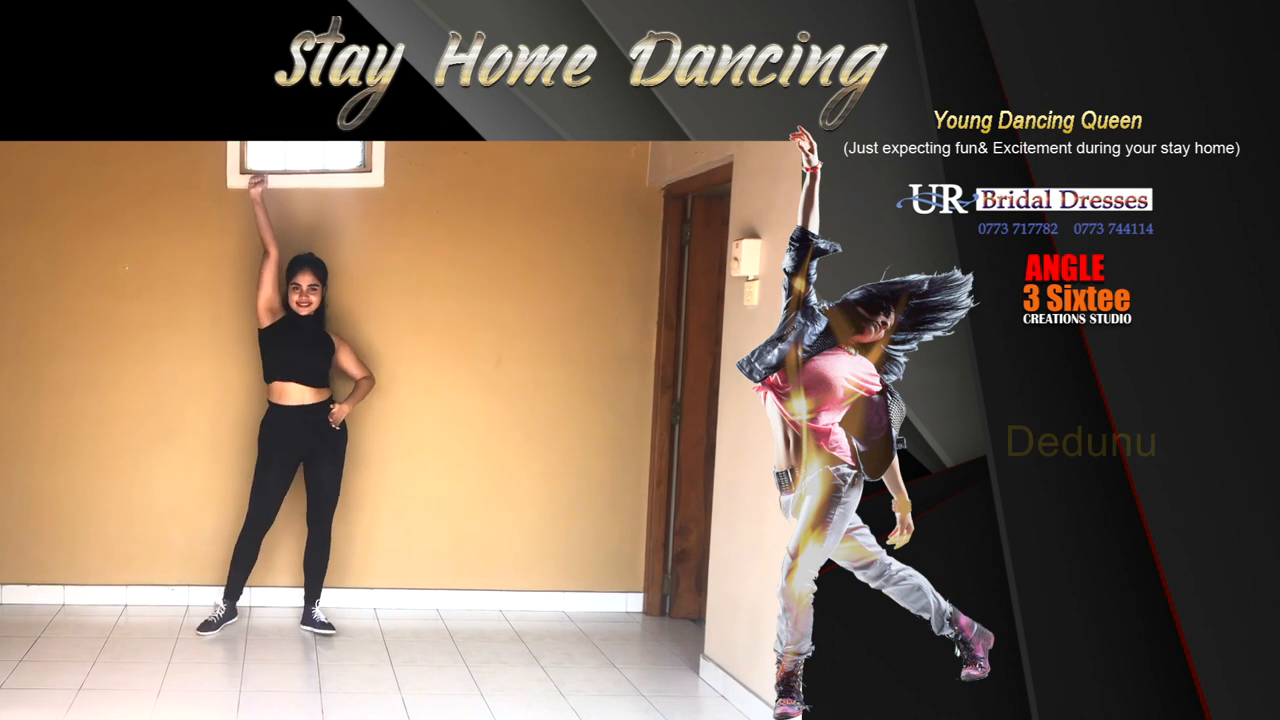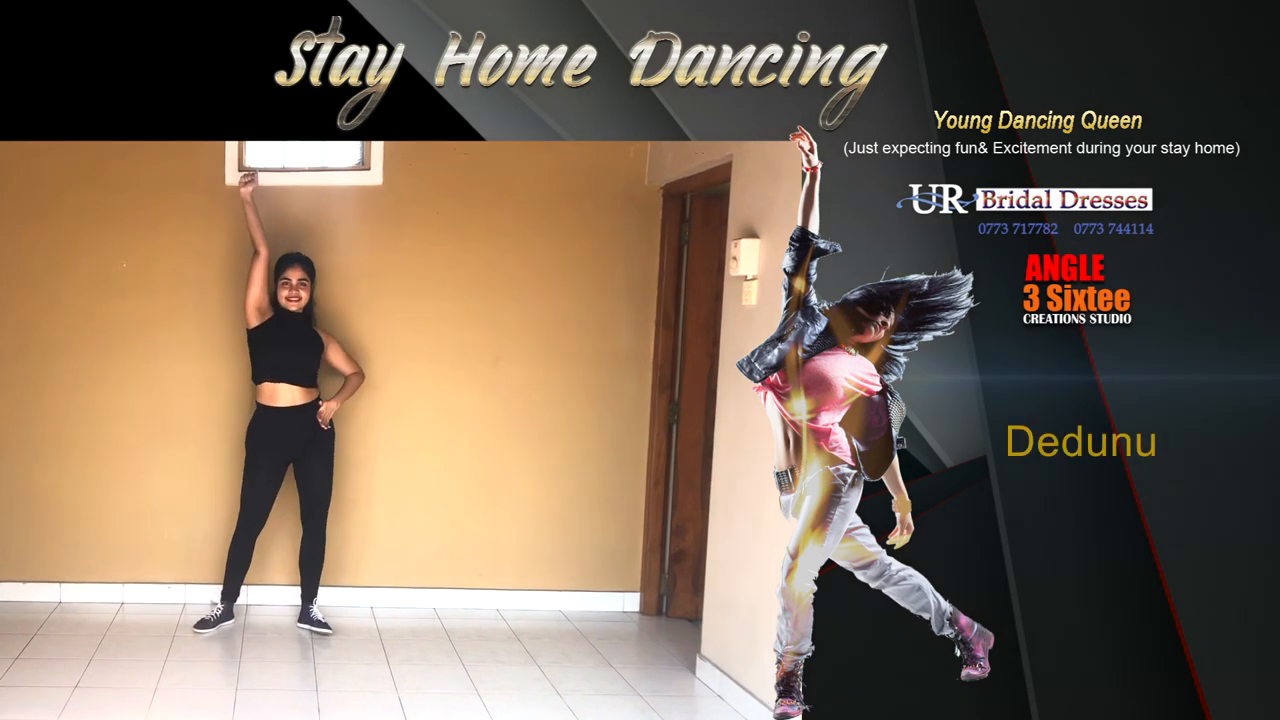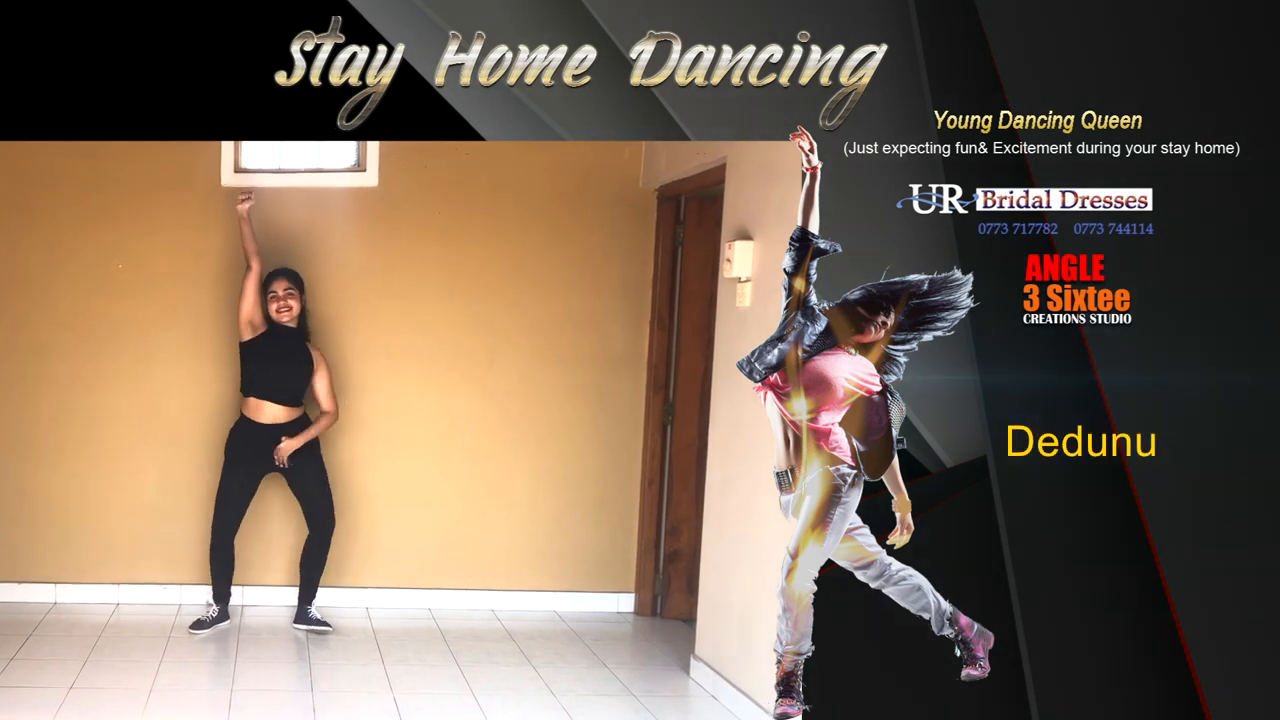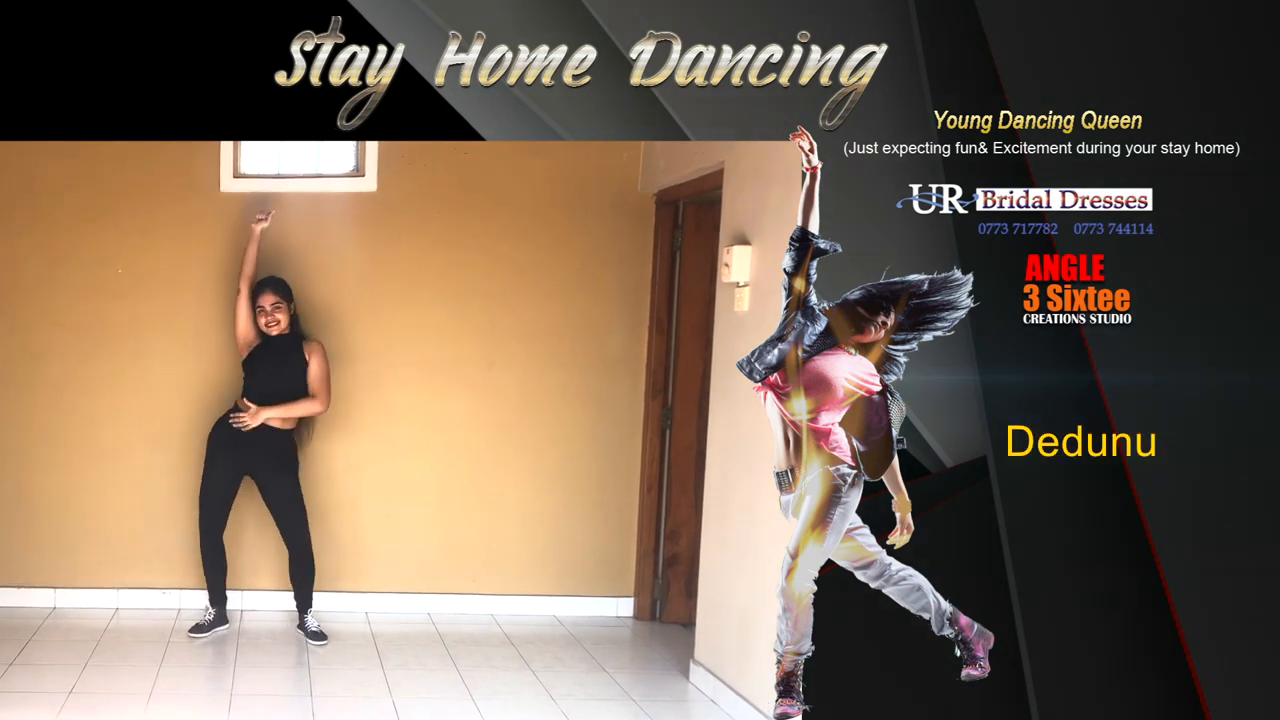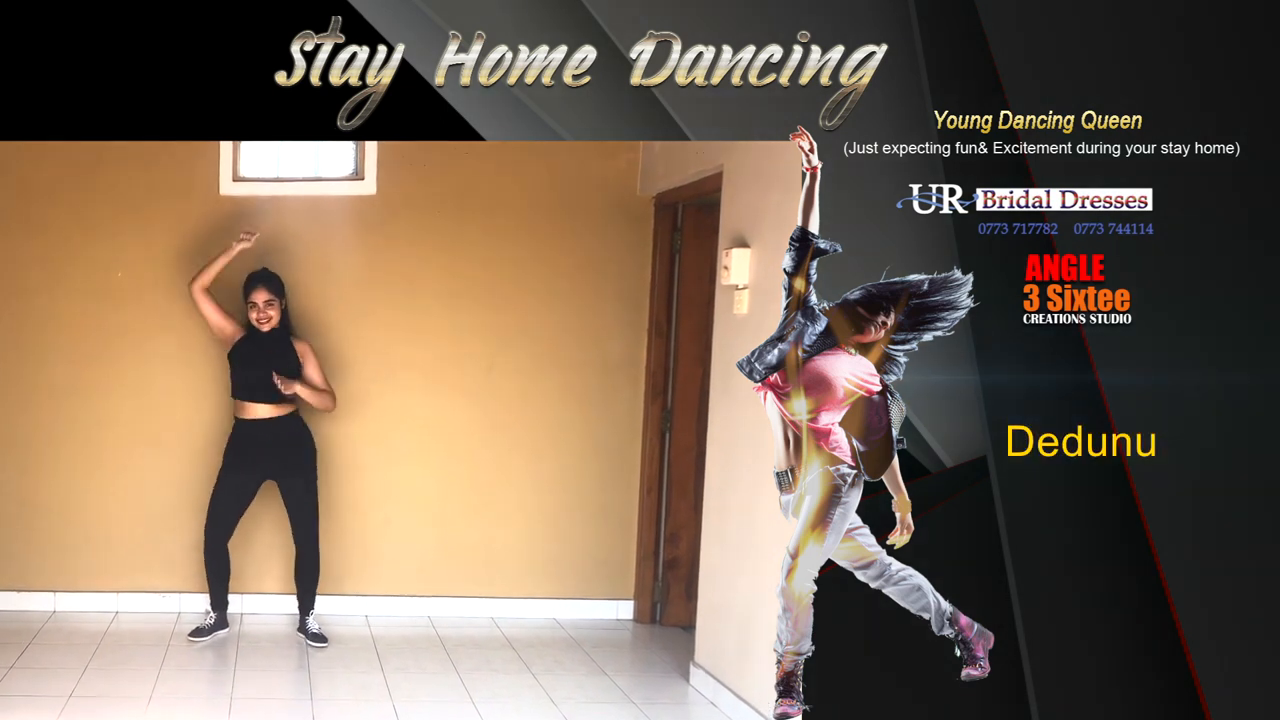
dt=0.5s
person 1, frame 1
left shoulder: (868, 379)
right shoulder: (805, 320)
left elbow: (881, 445)
right elbow: (805, 243)
left wrist: (902, 504)
right wrist: (814, 173)
left hip: (833, 475)
right hip: (793, 481)
left knee: (796, 576)
right knee: (875, 566)
person 1, frame 2
left shoulder: (868, 380)
right shoulder: (805, 317)
left elbow: (881, 446)
right elbow: (806, 242)
left wrist: (903, 504)
right wrist: (814, 172)
left hip: (832, 473)
right hip: (792, 480)
left knee: (796, 575)
right knee: (876, 566)
person 1, frame 3
left shoulder: (869, 378)
right shoulder: (805, 318)
left elbow: (881, 446)
right elbow: (807, 244)
left wrist: (903, 505)
right wrist: (813, 173)
left hip: (833, 475)
right hip: (792, 481)
left knee: (795, 576)
right knee: (876, 567)
person 1, frame 4
left shoulder: (869, 379)
right shoulder: (804, 319)
left elbow: (881, 445)
right elbow: (805, 242)
left wrist: (902, 503)
right wrist: (813, 173)
left hip: (832, 473)
right hip: (791, 481)
left knee: (795, 576)
right knee: (876, 566)
person 1, frame 5
left shoulder: (868, 378)
right shoulder: (805, 318)
left elbow: (880, 446)
right elbow: (806, 243)
left wrist: (902, 504)
right wrist: (813, 172)
left hip: (832, 475)
right hip: (791, 481)
left knee: (795, 577)
right knee: (875, 567)
person 2, frame 1
left shoulder: (328, 336)
right shoulder: (272, 320)
left elbow: (365, 376)
right elbow: (272, 253)
left wrist: (347, 405)
right wrist: (256, 201)
left hip: (325, 429)
right hip: (280, 428)
left knee: (320, 523)
right knee: (258, 520)
left ankle: (311, 608)
right ankle: (228, 604)
person 2, frame 2
left shoulder: (318, 337)
right shoulder: (261, 319)
left elbow: (355, 372)
right elbow: (261, 253)
left wrist: (336, 401)
right wrist: (246, 199)
left hip: (313, 429)
right hip: (268, 430)
left knee: (315, 522)
right knee: (250, 522)
left ankle: (309, 609)
right ankle: (226, 605)
person 2, frame 3
left shoulder: (311, 354)
right shoulder: (254, 332)
left elbow: (330, 410)
right elbow: (253, 268)
left wrist: (298, 441)
right wrist: (244, 216)
left hip: (297, 441)
right hip: (248, 440)
left knee: (323, 523)
right knee: (223, 527)
left ankle: (305, 608)
right ankle: (219, 607)
person 2, frame 4
left shoulder: (309, 349)
right shoulder: (252, 347)
left elbow: (319, 398)
right elbow: (242, 288)
left wrist: (267, 412)
right wrist: (257, 234)
left hip: (276, 449)
right hip: (230, 439)
left knee: (298, 540)
right knee: (210, 528)
left ankle: (305, 616)
right ankle: (217, 611)
person 2, frame 5
left shoulder: (297, 348)
right shoulder: (237, 338)
left elbow: (328, 401)
right elbow: (197, 289)
left wrist: (298, 387)
right wrist: (235, 250)
left hip: (290, 445)
right hip: (244, 446)
left knee: (307, 537)
right knee: (215, 533)
left ankle: (306, 618)
right ankle: (218, 615)
